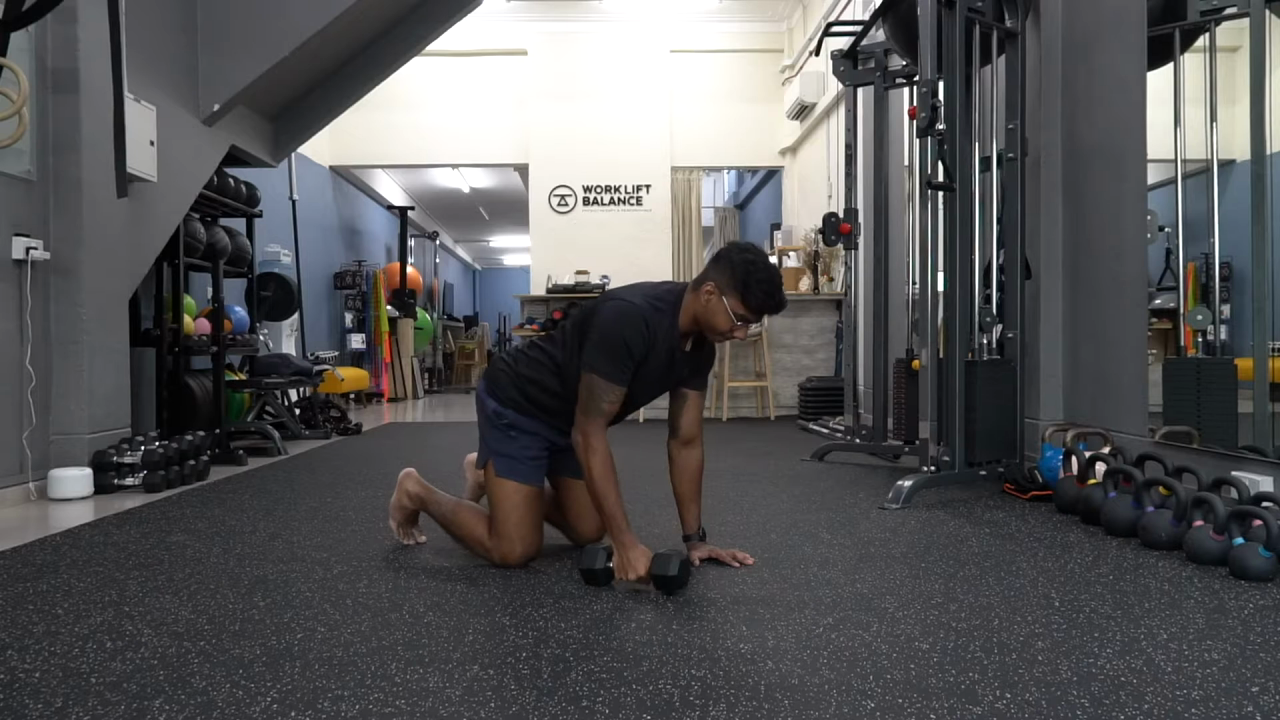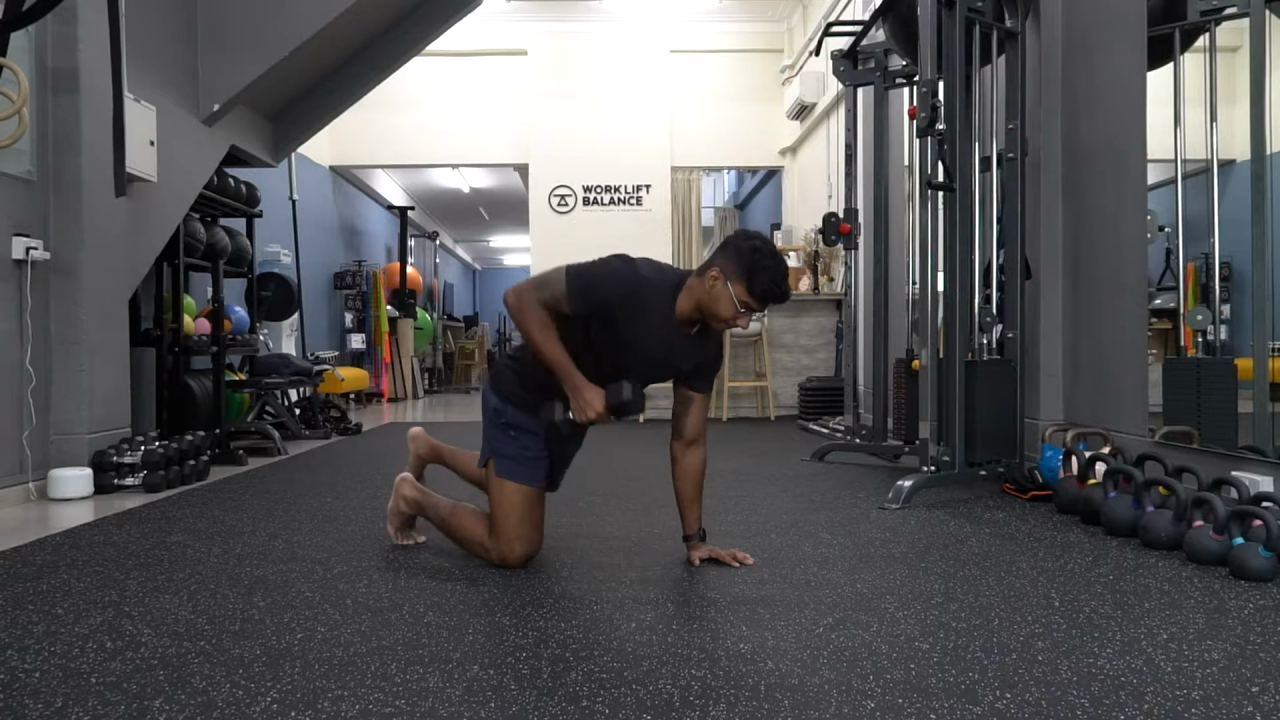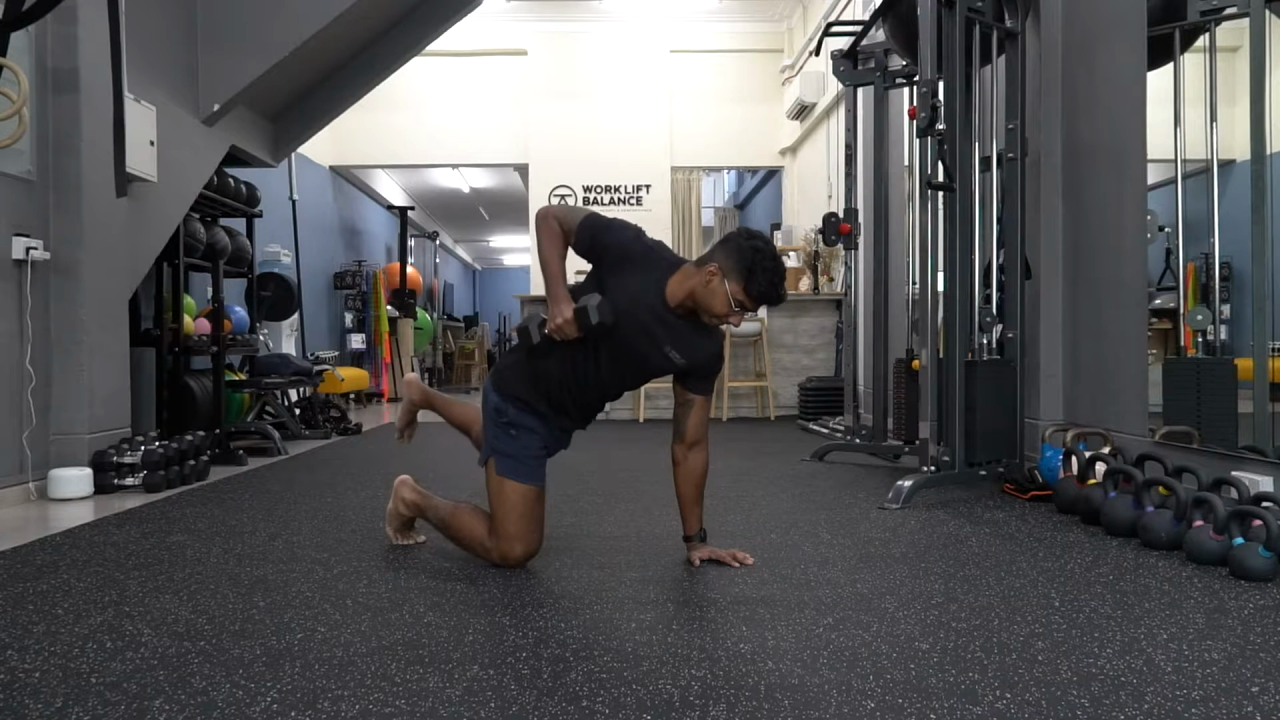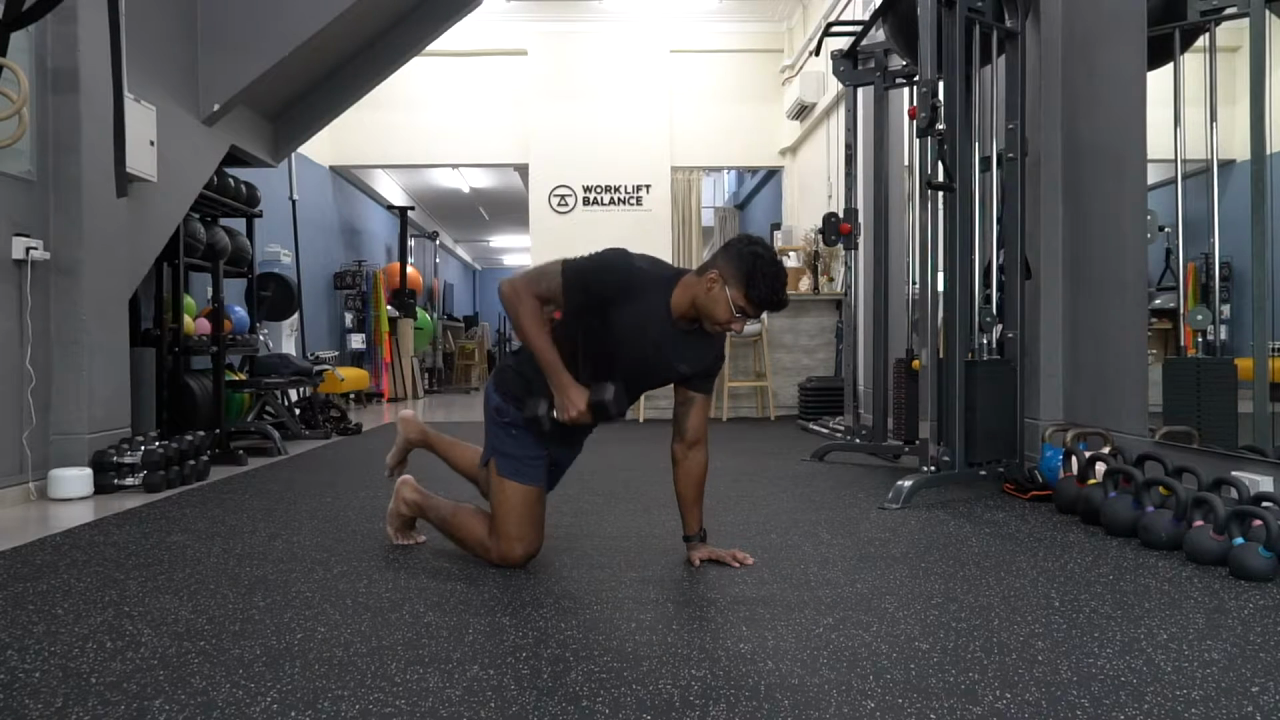
dt=0.7s
person 1, frame 1
left shoulder: (700, 346)
right shoulder: (629, 318)
left elbow: (685, 441)
right elbow: (589, 434)
left wrist: (694, 538)
right wrist: (626, 542)
left hip: (567, 415)
right hip: (515, 404)
left knee: (589, 533)
right knee: (513, 551)
left ankle: (489, 473)
right ankle: (416, 492)
person 1, frame 2
left shoulder: (705, 348)
right shoulder: (633, 283)
left elbow: (688, 442)
right elbow: (522, 297)
left wrist: (694, 538)
right wrist: (576, 384)
left hip: (567, 413)
right hip: (520, 400)
left knee: (517, 494)
right knee: (513, 550)
left ankle: (429, 448)
right ankle: (413, 497)
person 1, frame 3
left shoulder: (705, 348)
right shoulder: (631, 253)
left elbow: (690, 444)
right elbow: (550, 218)
left wrist: (695, 540)
right wrist: (558, 299)
left hip: (569, 414)
right hip: (522, 394)
left knee: (500, 446)
right knee: (513, 549)
left ankle: (422, 395)
right ankle: (414, 499)
person 1, frame 4
left shoulder: (707, 349)
right shoulder: (626, 276)
left elbow: (689, 444)
right elbow: (515, 290)
left wrist: (695, 540)
right wrist: (562, 384)
left hip: (574, 417)
right hip: (523, 399)
left knee: (508, 492)
right knee: (514, 549)
left ankle: (419, 433)
right ankle: (414, 499)
